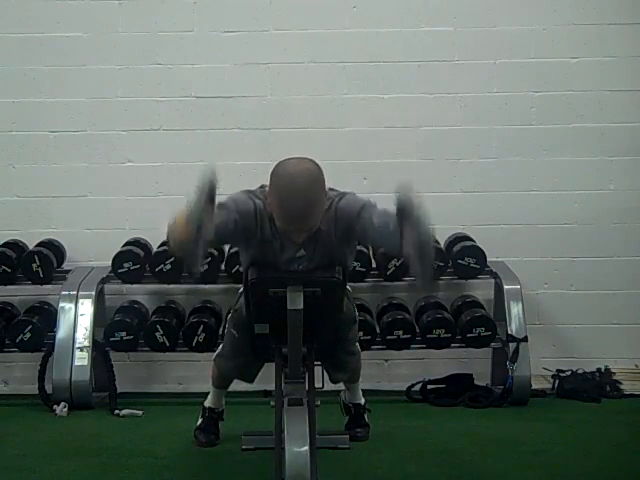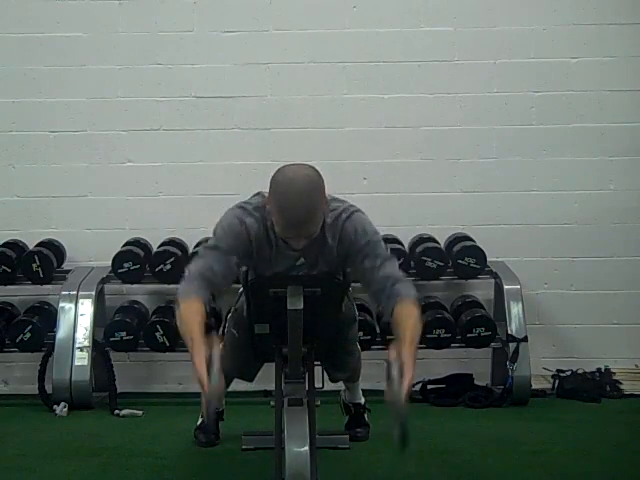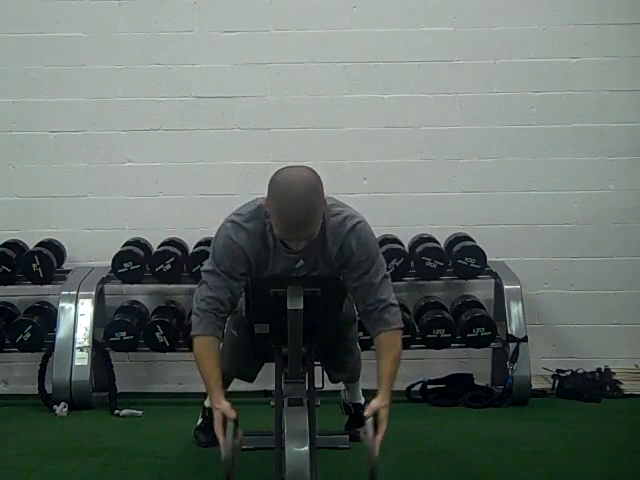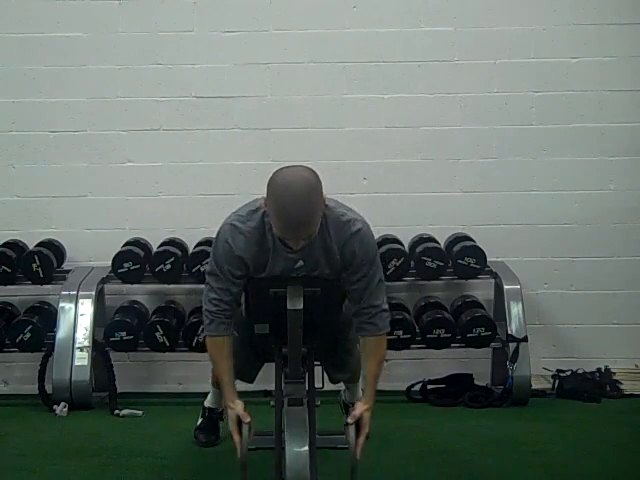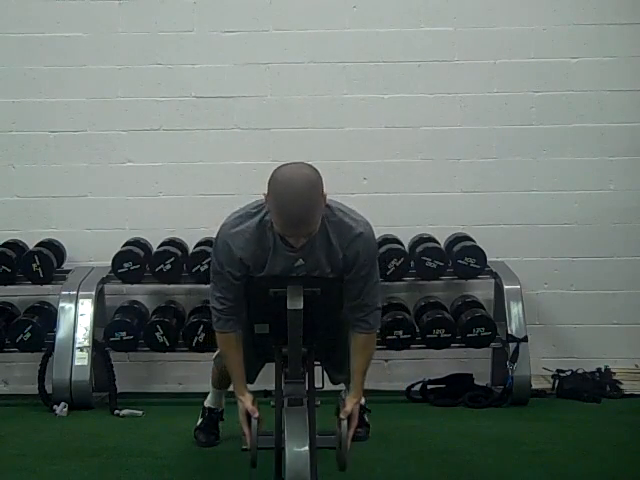
dt=0.2s
person 1, frame 1
left shoulder: (346, 209)
right shoulder: (247, 208)
left elbow: (395, 235)
right elbow: (180, 237)
left wrist: (412, 228)
right wrist: (194, 225)
left knee: (347, 360)
right knee: (230, 361)
left ankle: (354, 402)
right ankle: (213, 407)
person 1, frame 2
left shoulder: (350, 223)
right shoulder: (242, 221)
left elbow: (393, 287)
right elbow: (196, 283)
left wrist: (407, 351)
right wrist: (198, 348)
left knee: (346, 361)
right knee: (230, 361)
left ankle: (354, 401)
right ankle: (214, 407)
person 1, frame 3
left shoulder: (352, 230)
right shoulder: (237, 231)
left elbow: (382, 311)
right elbow: (208, 312)
left wrist: (384, 393)
right wrist: (218, 398)
left knee: (346, 361)
right knee: (229, 357)
left ankle: (353, 400)
right ankle: (210, 405)
person 1, frame 4
left shoulder: (354, 233)
right shoulder: (235, 235)
left elbow: (372, 316)
right elbow: (218, 317)
left wrist: (367, 398)
right wrist: (231, 398)
left knee: (347, 362)
right knee: (231, 358)
left ankle: (350, 399)
right ankle: (212, 406)
person 1, frame 5
left shoulder: (355, 234)
right shoulder: (235, 235)
left elbow: (364, 316)
right elbow: (226, 314)
left wrist: (356, 392)
right wrist: (241, 390)
left knee: (345, 364)
right knee: (228, 359)
left ankle: (357, 404)
right ankle: (212, 406)
